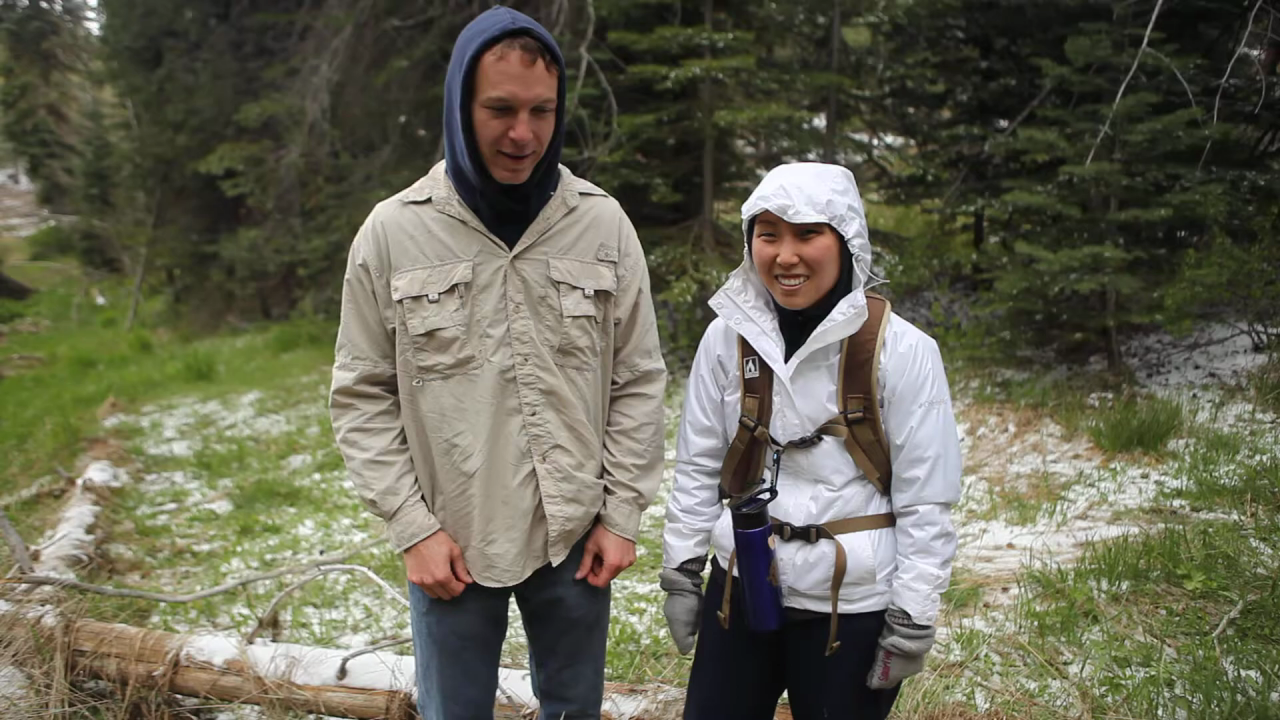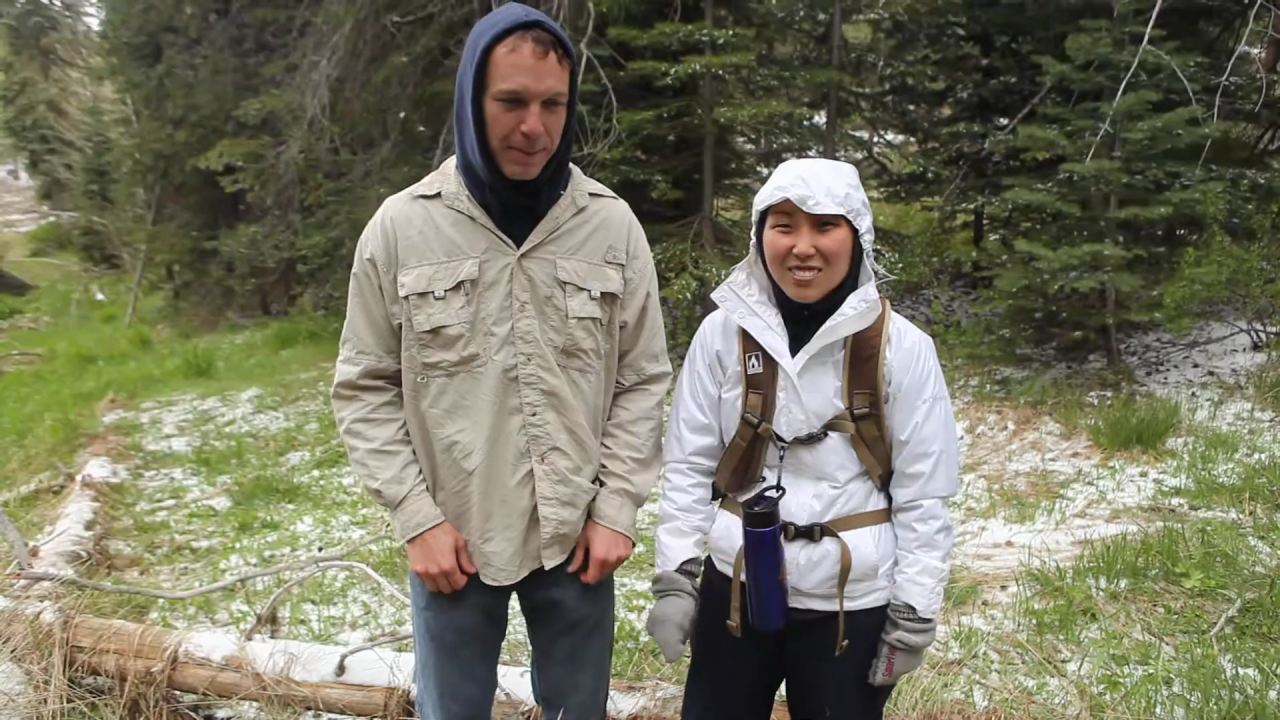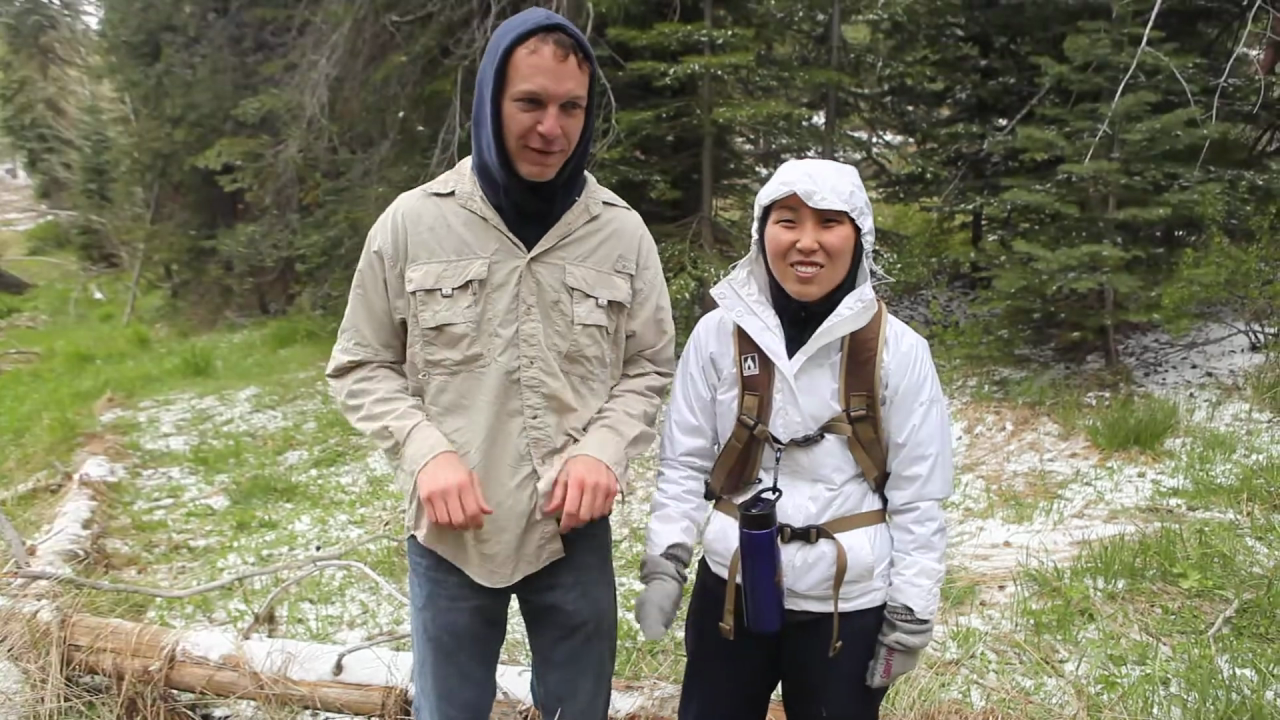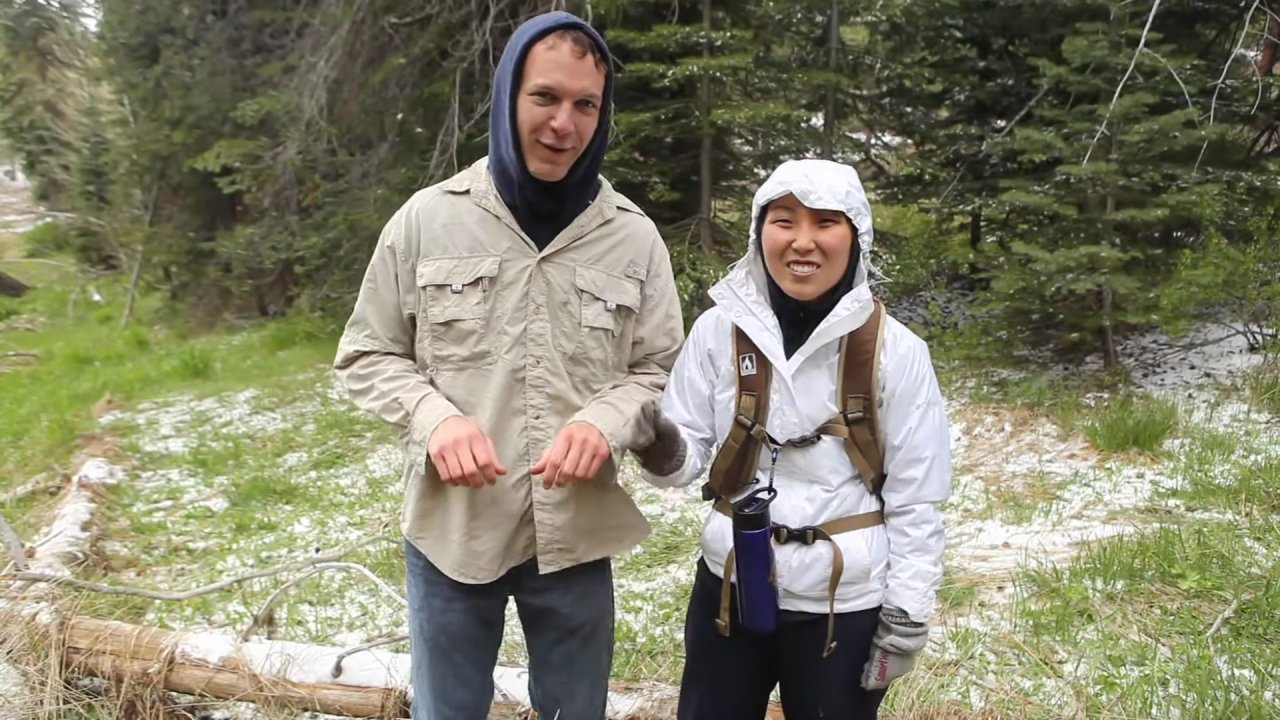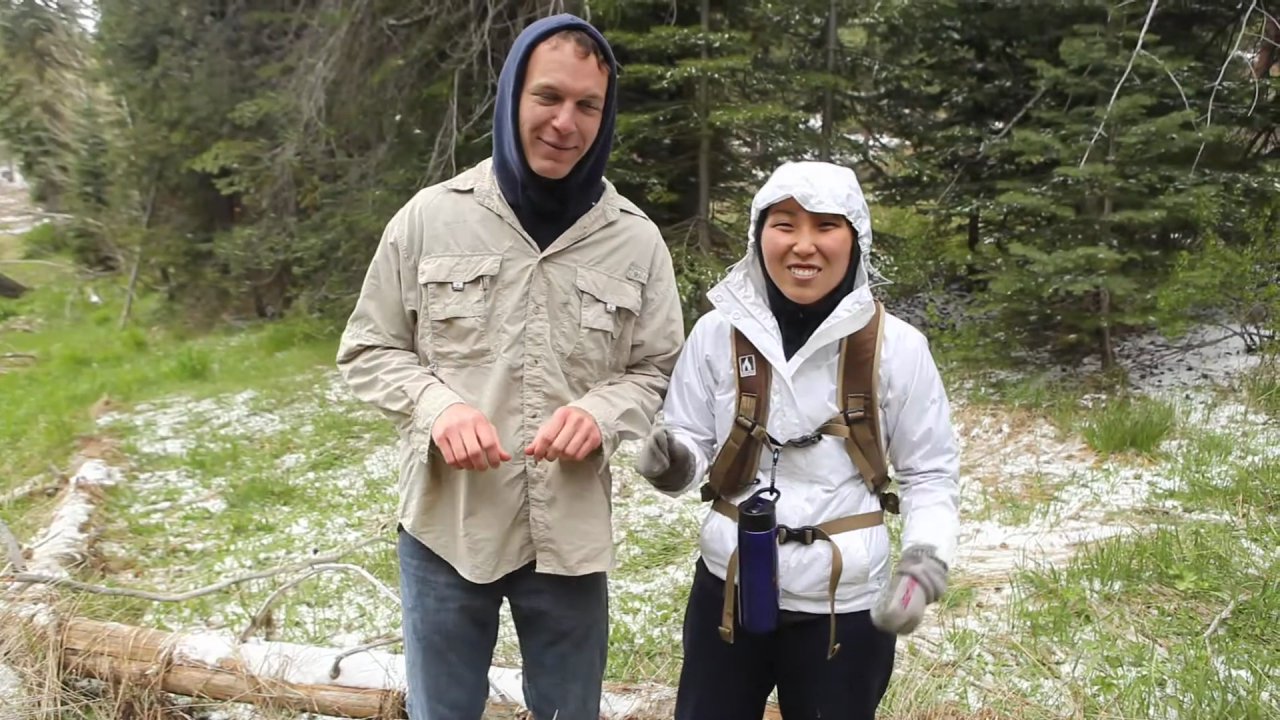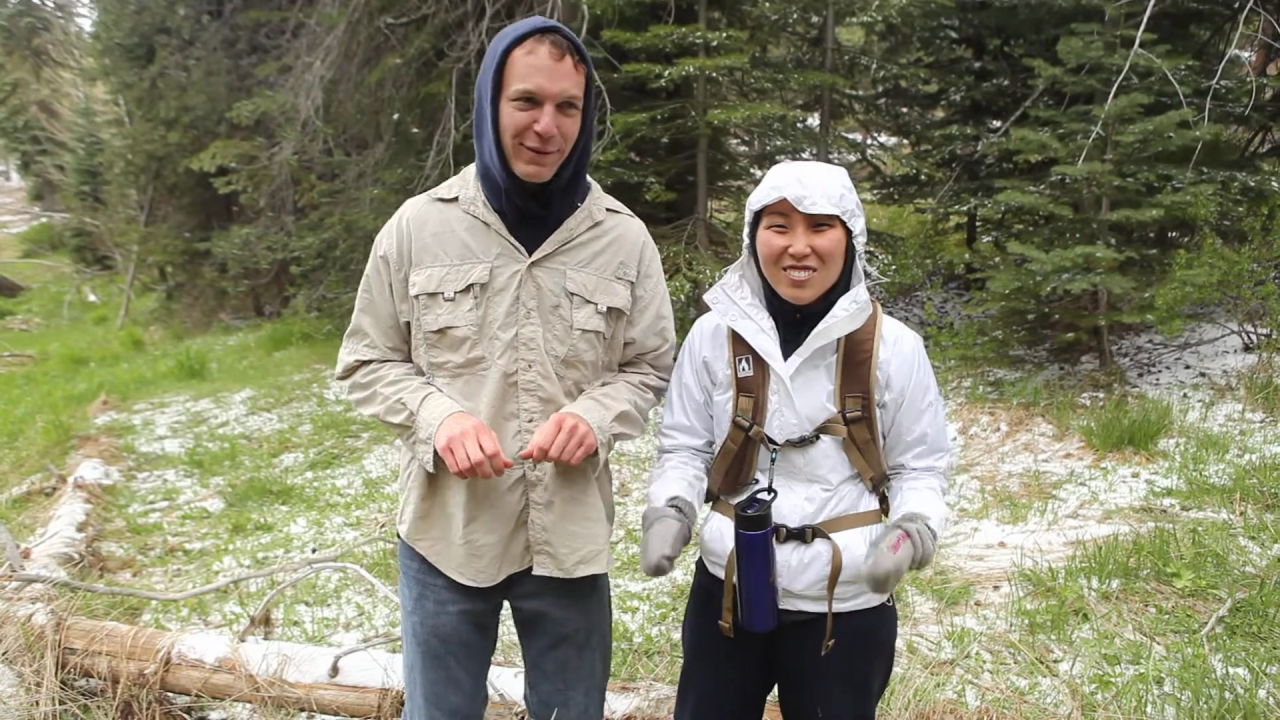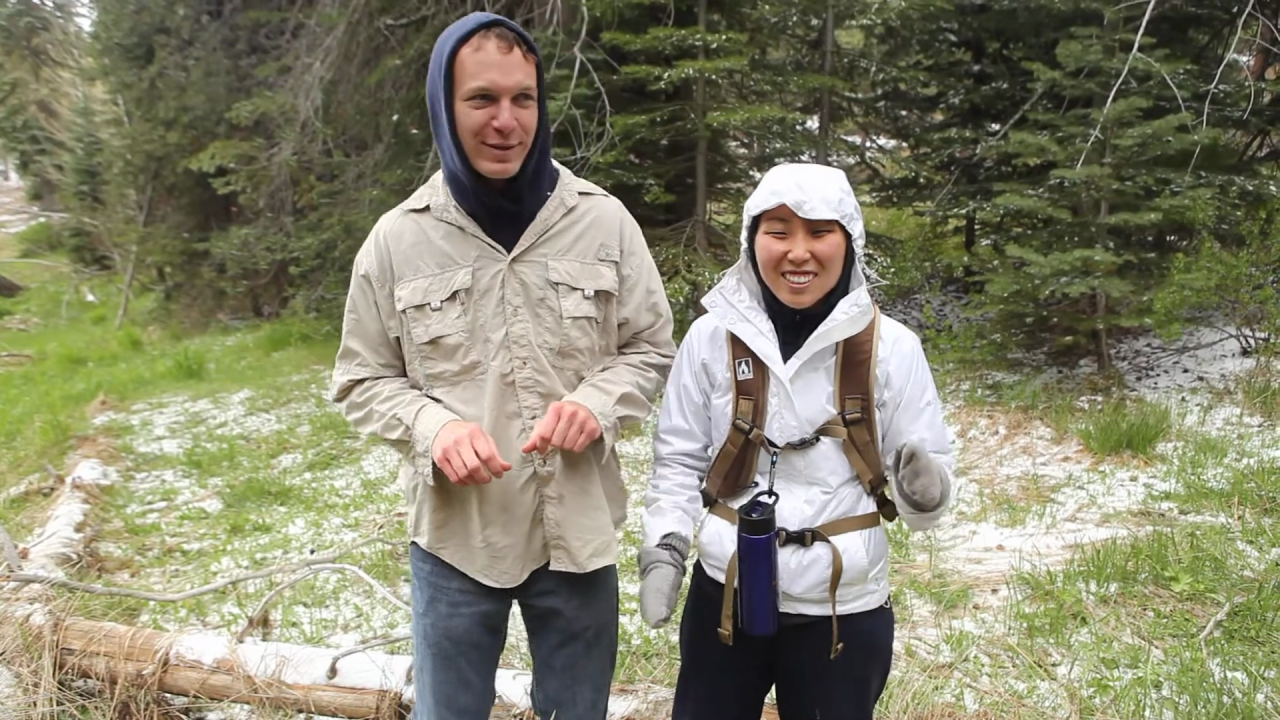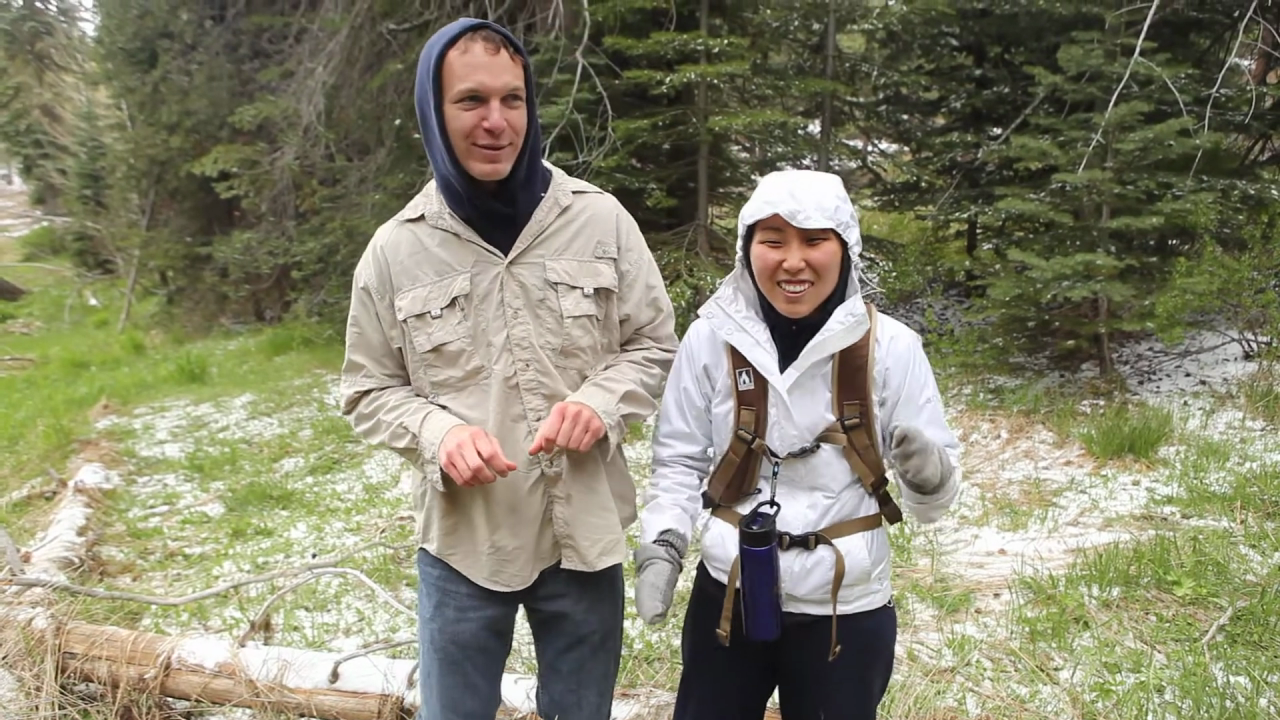
dt=0.3s
person 1, frame 1
left shoulder: (603, 225)
right shoulder: (392, 232)
left elbow: (638, 381)
right elbow: (362, 397)
left wrist: (623, 513)
right wrist: (412, 527)
left hip: (575, 532)
right hip: (453, 539)
person 1, frame 2
left shoulder: (611, 224)
right shoulder: (401, 225)
left elbow: (642, 379)
right elbow: (366, 389)
left wrist: (616, 509)
right wrist: (420, 519)
left hip: (576, 533)
right hip: (454, 538)
person 1, frame 3
left shoulder: (622, 232)
right shoulder: (412, 222)
left elbow: (650, 370)
right elbow: (360, 367)
left wrist: (605, 448)
right wrist: (425, 449)
left hip: (575, 532)
right hip: (451, 532)
person 1, frame 4
left shoulder: (633, 237)
right shoulder: (427, 218)
left elbow: (660, 370)
right elbow: (367, 355)
left wrist: (606, 424)
right wrist: (433, 416)
left hip: (576, 533)
right hip: (448, 528)
person 1, frame 5
left shoulder: (635, 240)
right shoulder: (430, 216)
left elbow: (659, 372)
right elbow: (369, 349)
left wrist: (600, 413)
right wrist: (437, 404)
left hip: (568, 531)
right hip: (444, 526)
person 1, frame 6
left shoulder: (624, 238)
right shoulder: (418, 227)
left elbow: (650, 371)
right elbow: (367, 363)
left wrist: (595, 417)
right wrist: (438, 417)
left hip: (568, 534)
right hip: (444, 531)
person 1, frame 7
left shoulder: (604, 222)
right shoulder: (396, 240)
left elbow: (651, 350)
right elbow: (362, 380)
left wrist: (598, 403)
right wrist: (432, 426)
left hip: (577, 529)
right hip: (454, 535)
person 1, frame 8
left shoulder: (600, 219)
right shoulder: (395, 250)
left elbow: (654, 346)
right elbow: (369, 390)
left wrist: (600, 401)
right wrist: (437, 433)
left hip: (586, 530)
right hip: (461, 540)
person 2, frame 1
left shoulder: (902, 351)
right shoulder: (728, 335)
left elbow: (926, 499)
right elbow: (698, 467)
left wrist: (912, 620)
right wrist: (682, 573)
left hip: (852, 604)
right hip: (742, 588)
person 2, frame 2
left shoulder: (902, 348)
right shoulder: (724, 331)
left elbow: (924, 492)
right elbow: (689, 465)
left wrist: (914, 613)
right wrist: (675, 576)
left hip: (852, 600)
right hip: (736, 584)
person 2, frame 3
left shoulder: (897, 349)
right shoulder: (720, 333)
left elbow: (919, 494)
right elbow: (685, 461)
left wrist: (911, 617)
right wrist: (665, 561)
left hip: (848, 602)
right hip: (731, 587)
person 2, frame 4
left shoulder: (895, 349)
right shoulder: (720, 329)
left elbow: (916, 498)
right elbow: (688, 446)
left wrist: (906, 617)
right wrist: (664, 450)
left hip: (845, 602)
right hip: (731, 586)
person 2, frame 5
left shoulder: (895, 348)
right shoulder: (718, 332)
left elbow: (931, 474)
right elbow: (689, 441)
left wrist: (924, 561)
right wrist: (670, 461)
left hip: (845, 602)
right hip: (729, 586)
person 2, frame 6
left shoulder: (892, 346)
right shoulder: (716, 332)
left elbow: (920, 466)
right elbow: (686, 447)
left wrist: (911, 533)
right wrist: (670, 508)
left hip: (846, 601)
right hip: (729, 587)
person 2, frame 7
left shoulder: (890, 347)
right shoulder: (713, 335)
left elbow: (927, 476)
right elbow: (679, 458)
left wrist: (925, 489)
right wrist: (664, 551)
left hip: (843, 606)
right hip: (726, 591)
person 2, frame 8
left shoulder: (891, 347)
right shoulder: (712, 336)
left elbow: (938, 467)
right elbow: (679, 458)
left wrist: (927, 469)
right wrist: (661, 546)
left hip: (846, 606)
right hip: (730, 591)
